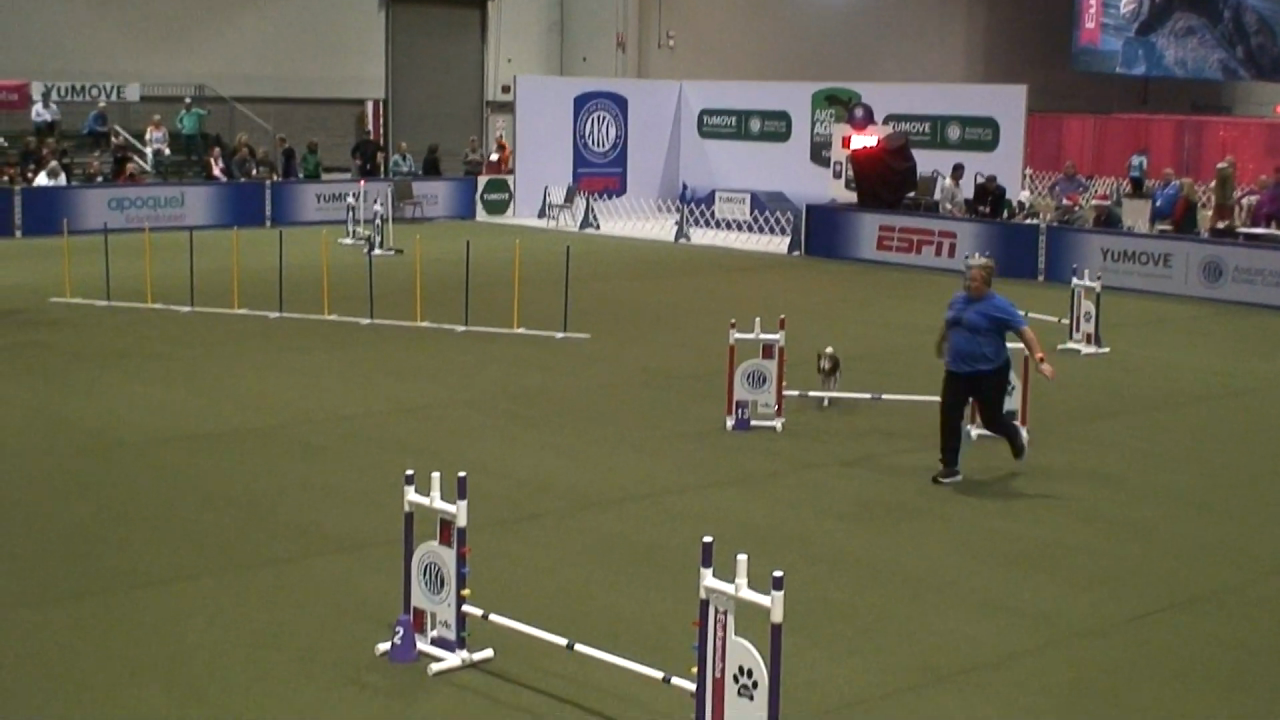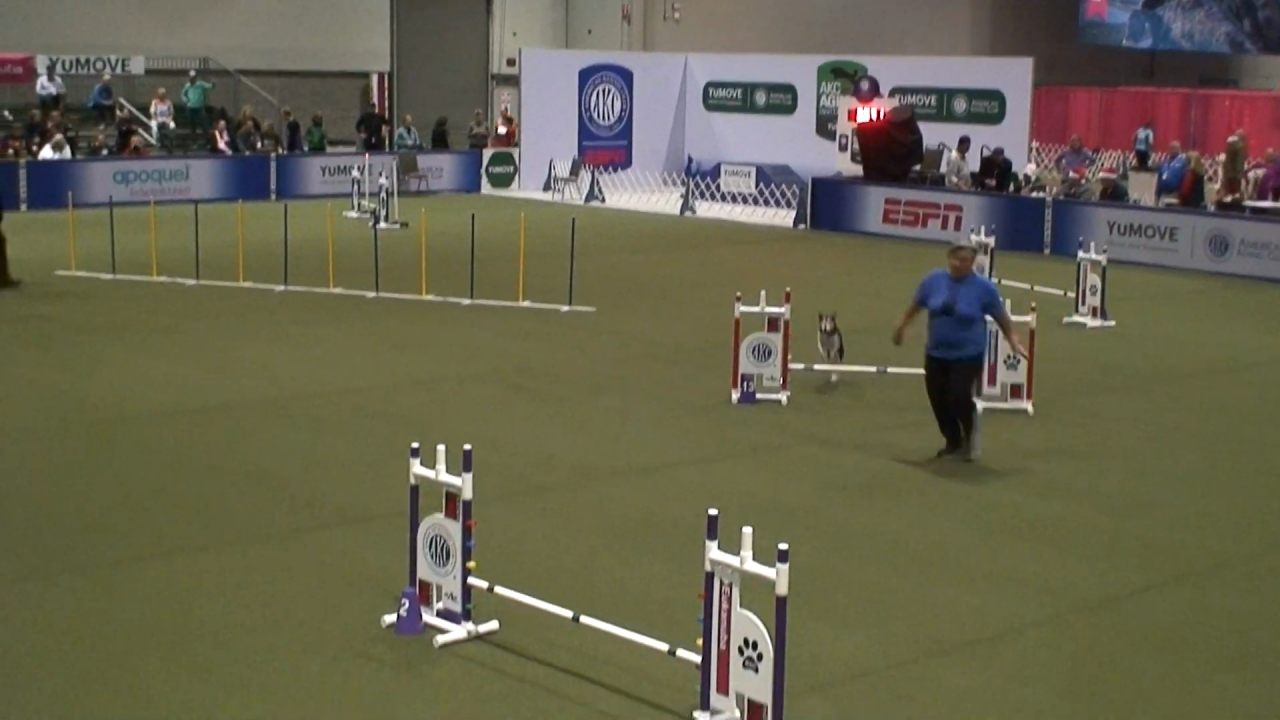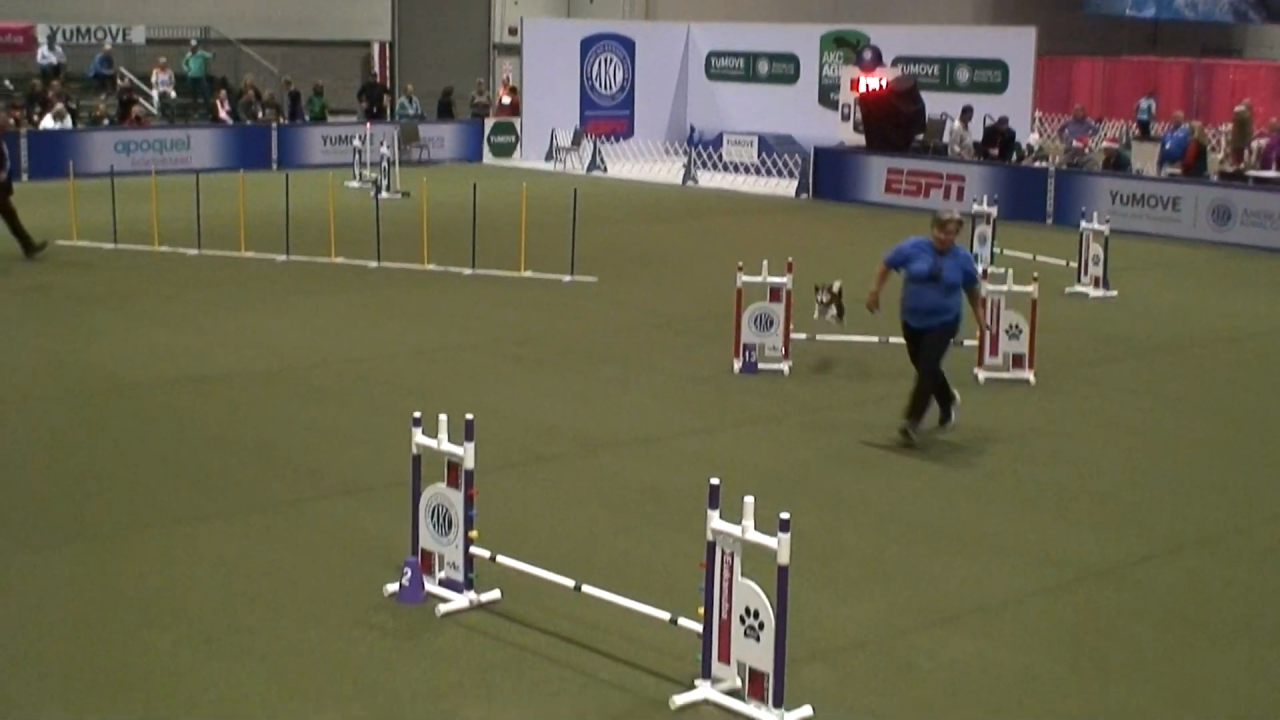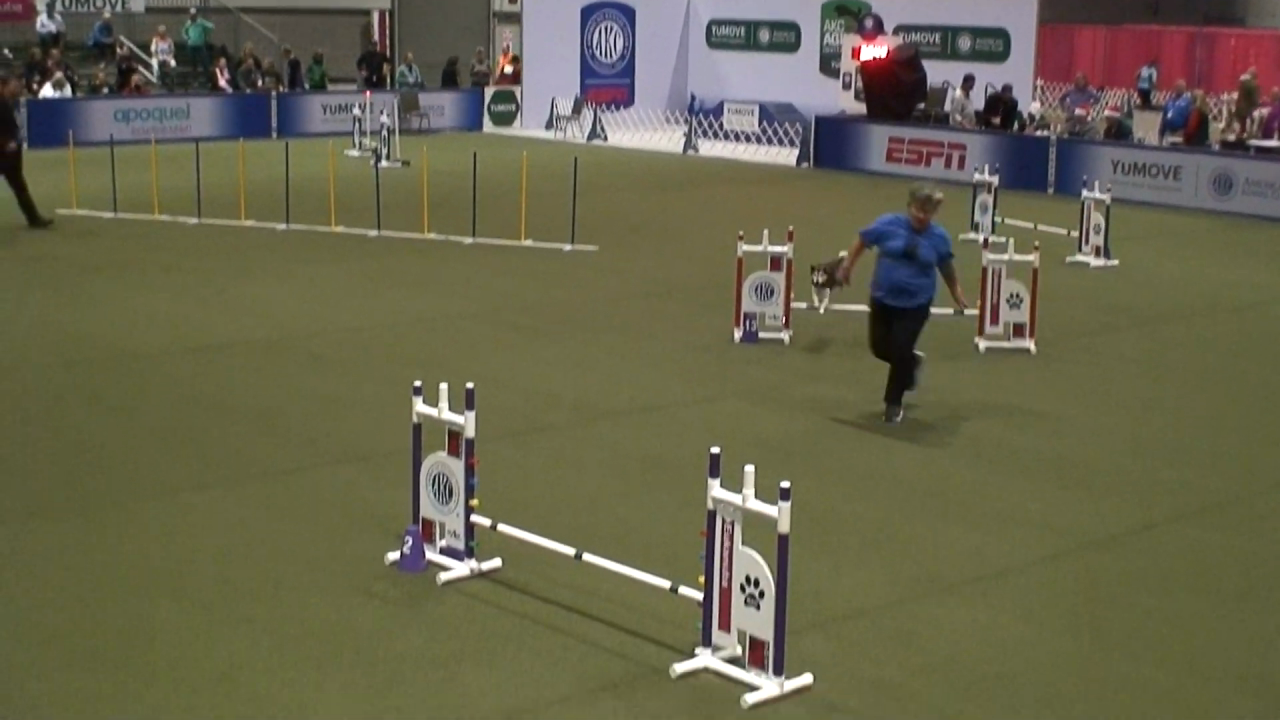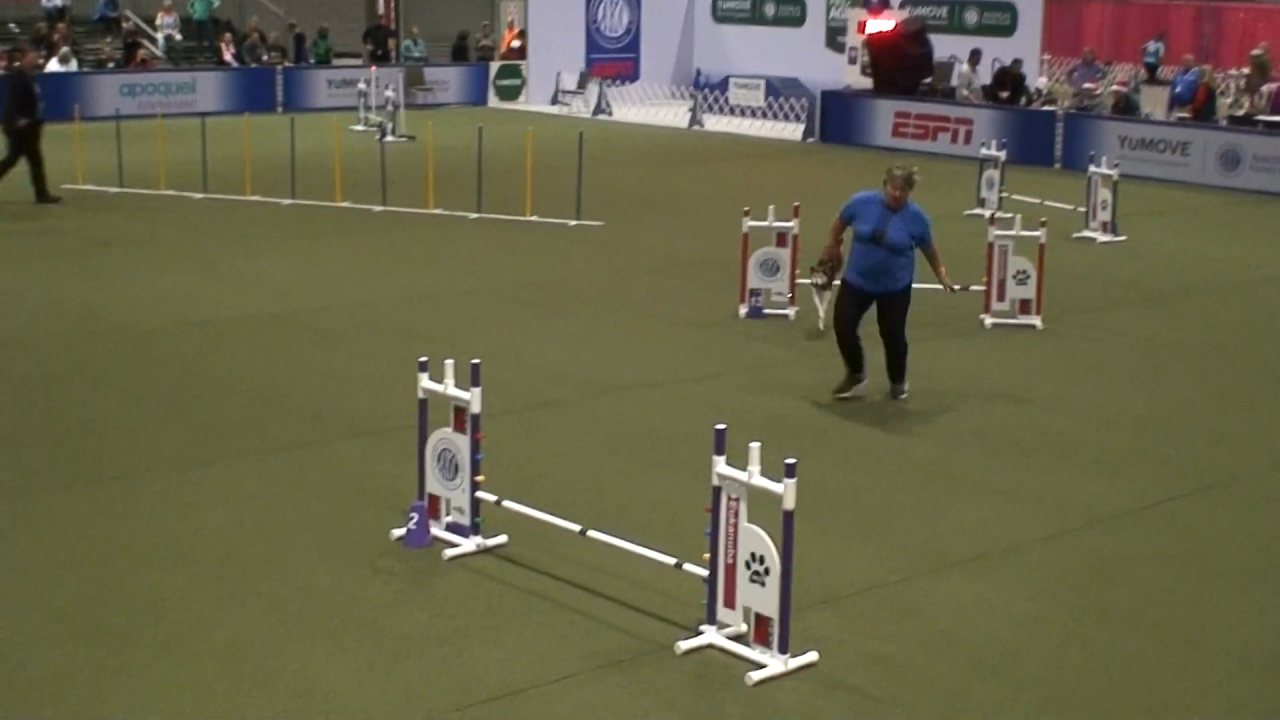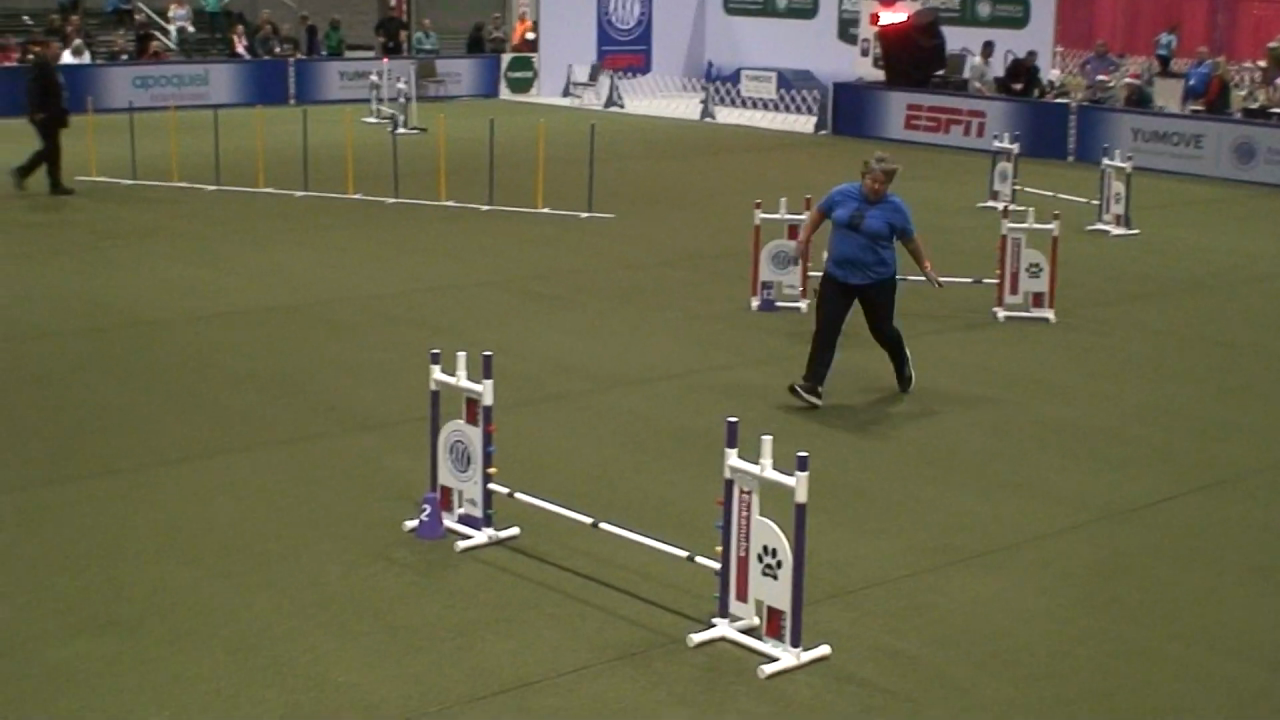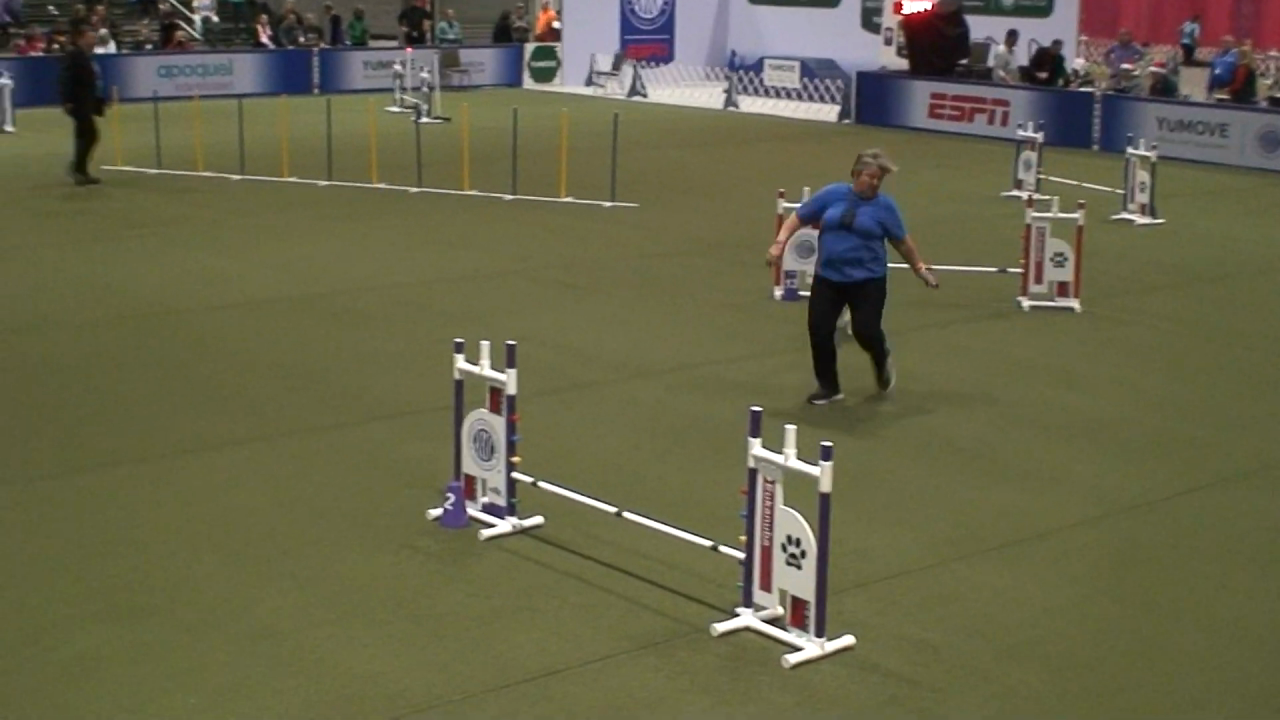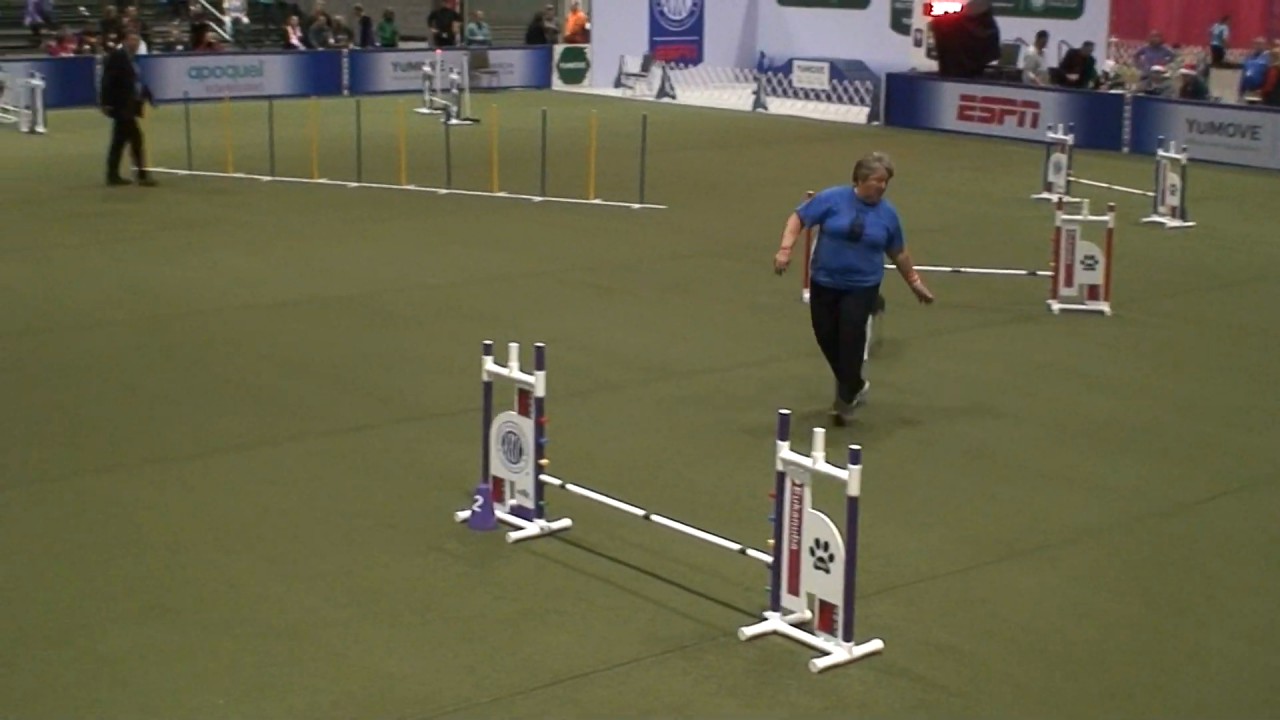
dt=0.1s
person 1, frame 1
left shoulder: (997, 304)
right shoulder: (958, 300)
left elbow: (1024, 330)
left wrist: (1039, 360)
right wrist: (941, 342)
left hip: (989, 372)
right hip: (957, 371)
left knee: (991, 419)
right knee: (949, 414)
left ankle: (1014, 434)
right ankle: (949, 468)
person 1, frame 2
left shoulder: (983, 287)
right shoulder: (934, 280)
left elbow: (1000, 315)
right elbow: (916, 304)
left wrist: (1014, 340)
right wrist: (901, 326)
left hip: (968, 355)
right hip: (937, 353)
left knee: (959, 397)
right knee: (939, 399)
left ankle: (967, 437)
right ankle: (953, 442)
person 1, frame 3
left shoulder: (963, 258)
right shoulder: (912, 247)
left elbow: (971, 288)
right elbow: (886, 265)
left wrist: (978, 314)
right wrist: (875, 291)
left hip: (943, 323)
right hip: (913, 321)
left knee: (928, 367)
right knee: (924, 367)
left ankle: (913, 422)
right ankle: (948, 400)
person 1, frame 4
left shoulder: (939, 237)
right shoulder: (888, 224)
left elbow: (947, 267)
right elbow: (862, 240)
left wrist: (956, 293)
right wrist: (847, 265)
left hip: (916, 304)
right hip: (882, 298)
left knee: (899, 349)
right knee: (880, 347)
left ankle: (894, 402)
right ankle: (911, 362)
person 1, frame 5
left shoulder: (915, 217)
right shoulder: (862, 202)
left elbow: (928, 247)
right elbow: (841, 220)
left wrist: (940, 275)
right wrist: (833, 245)
left hip: (894, 287)
right hip: (856, 283)
left knee: (892, 336)
right knee: (842, 325)
left ankle: (898, 380)
right ankle: (856, 375)
person 1, frame 6
left shoulder: (895, 208)
right shoulder: (841, 194)
left elbow: (910, 241)
right elbow: (820, 213)
left wrist: (925, 268)
right wrist: (804, 239)
left hip: (878, 280)
right hip: (837, 275)
left knee: (882, 329)
right knee: (826, 326)
left ankle: (902, 364)
right ankle: (812, 385)
person 1, frame 7
left shoulder: (885, 207)
right shoulder: (831, 195)
left elbow: (902, 242)
right elbow: (798, 217)
left wrist: (920, 269)
right wrist: (779, 243)
left hip: (867, 280)
right hip: (827, 277)
left knee: (866, 330)
right knee: (819, 329)
left ankle: (881, 360)
right ankle: (828, 386)
person 1, frame 8
left shoulder: (887, 213)
right shoulder: (832, 198)
left elbow: (898, 252)
right elbow: (797, 218)
left wrist: (915, 283)
right wrist: (785, 248)
left hip: (862, 285)
right hip: (825, 282)
left knee: (851, 335)
right knee: (826, 338)
left ankle: (845, 398)
right ankle: (854, 386)
